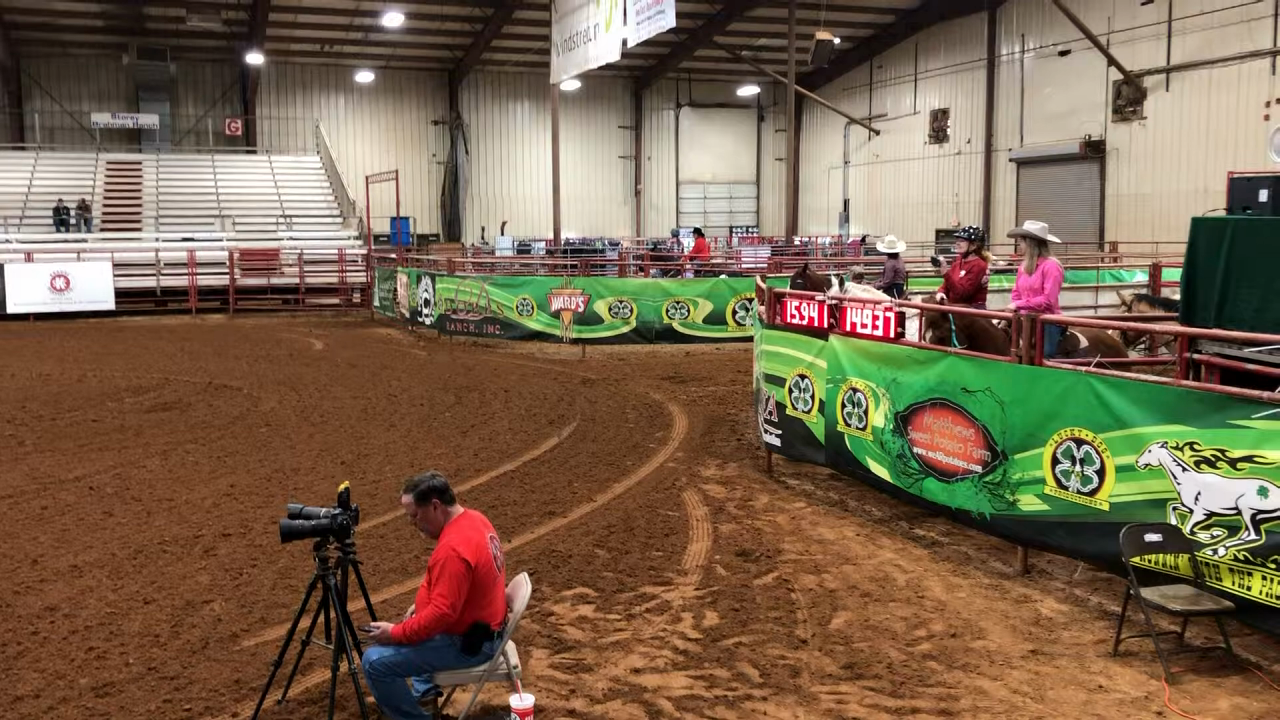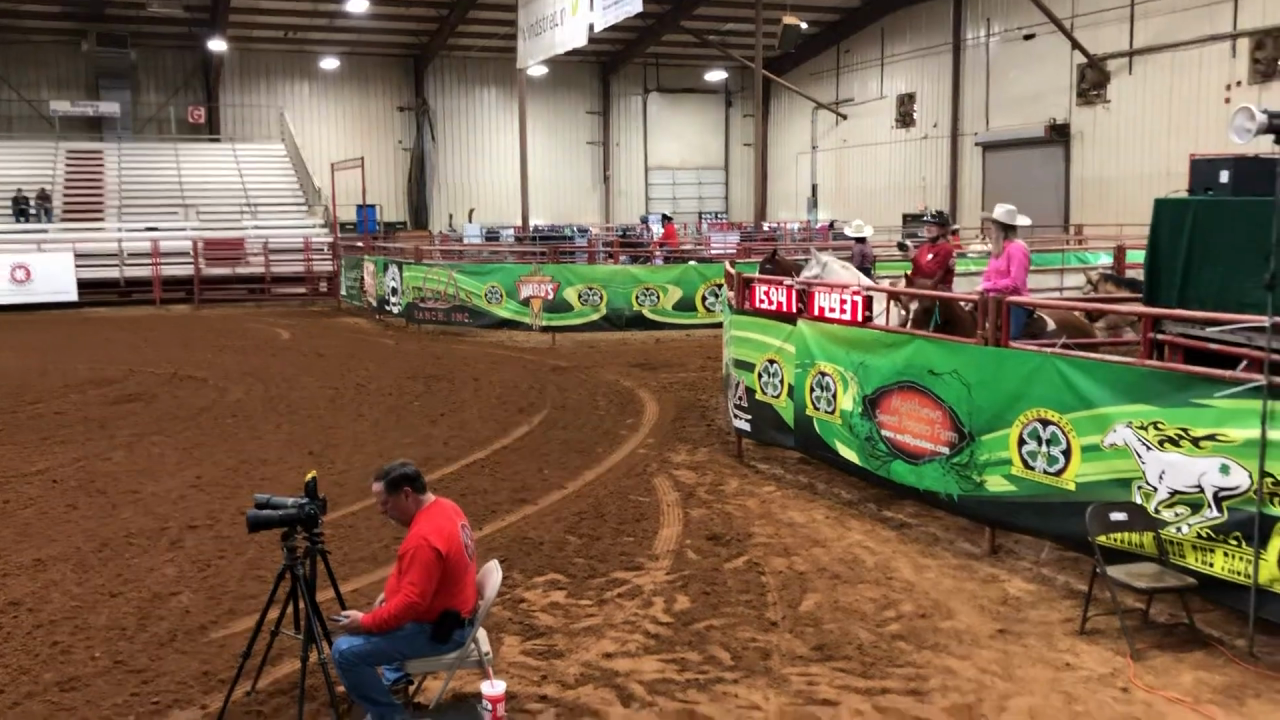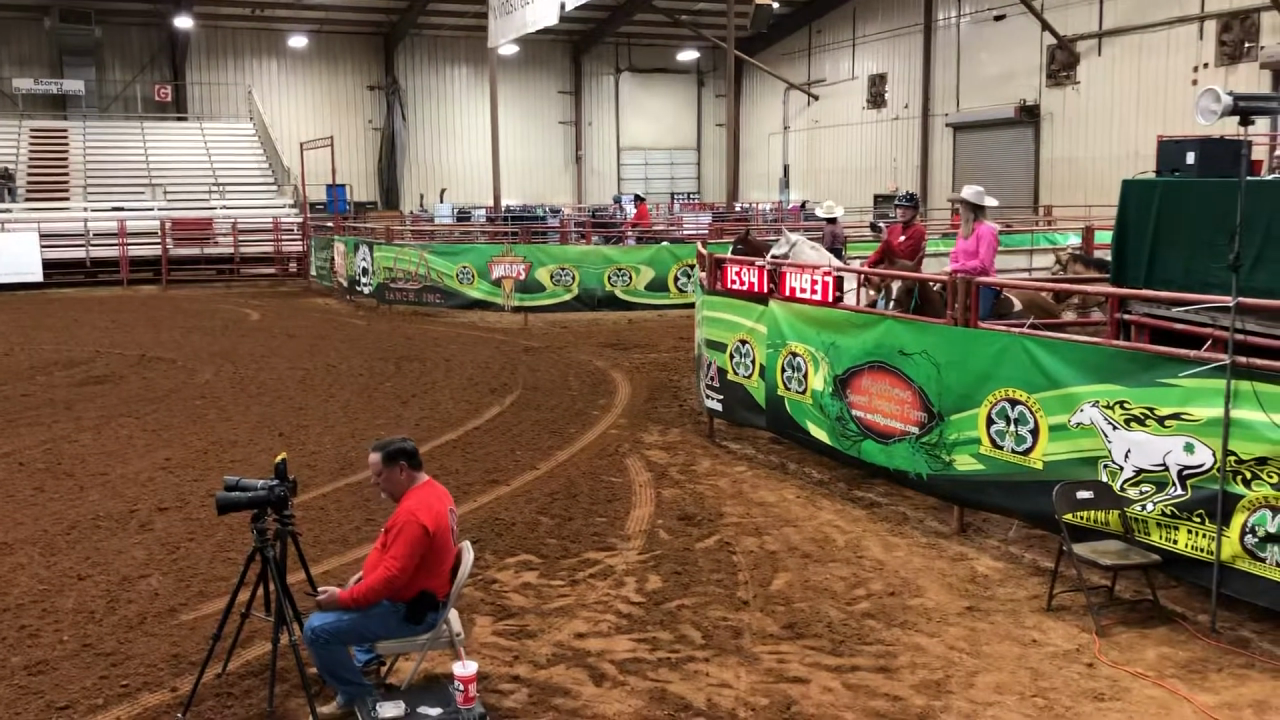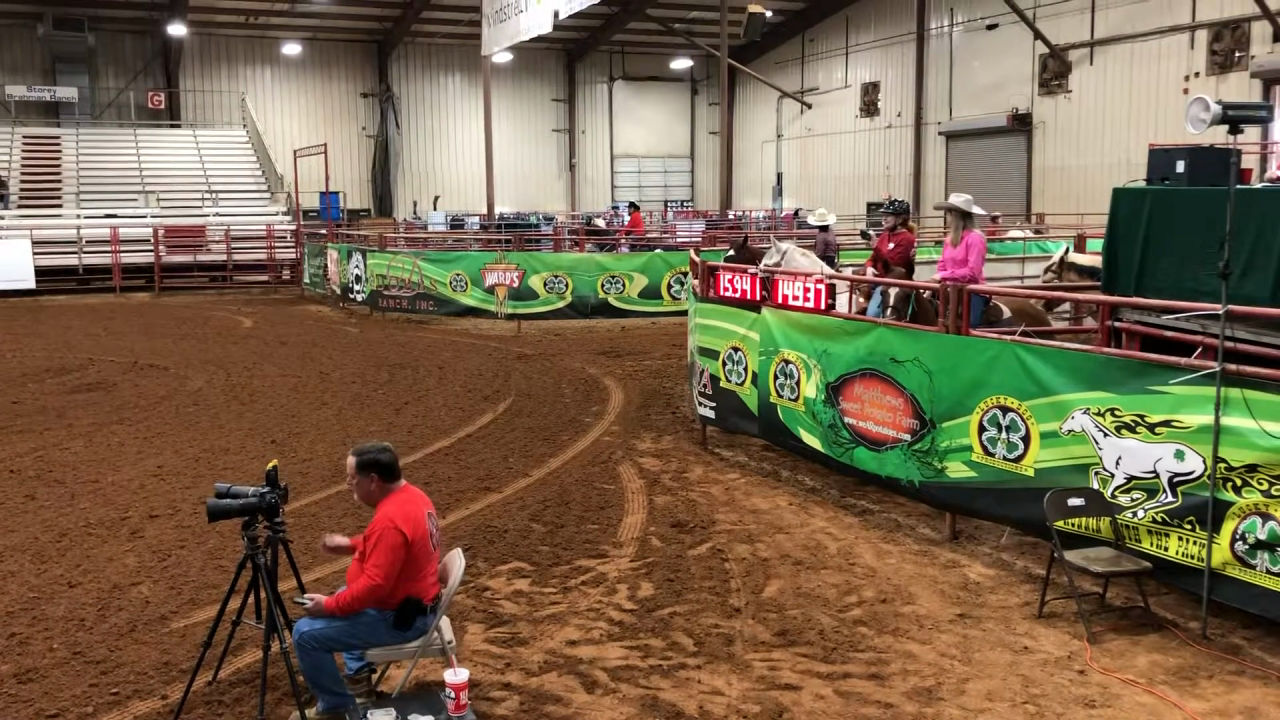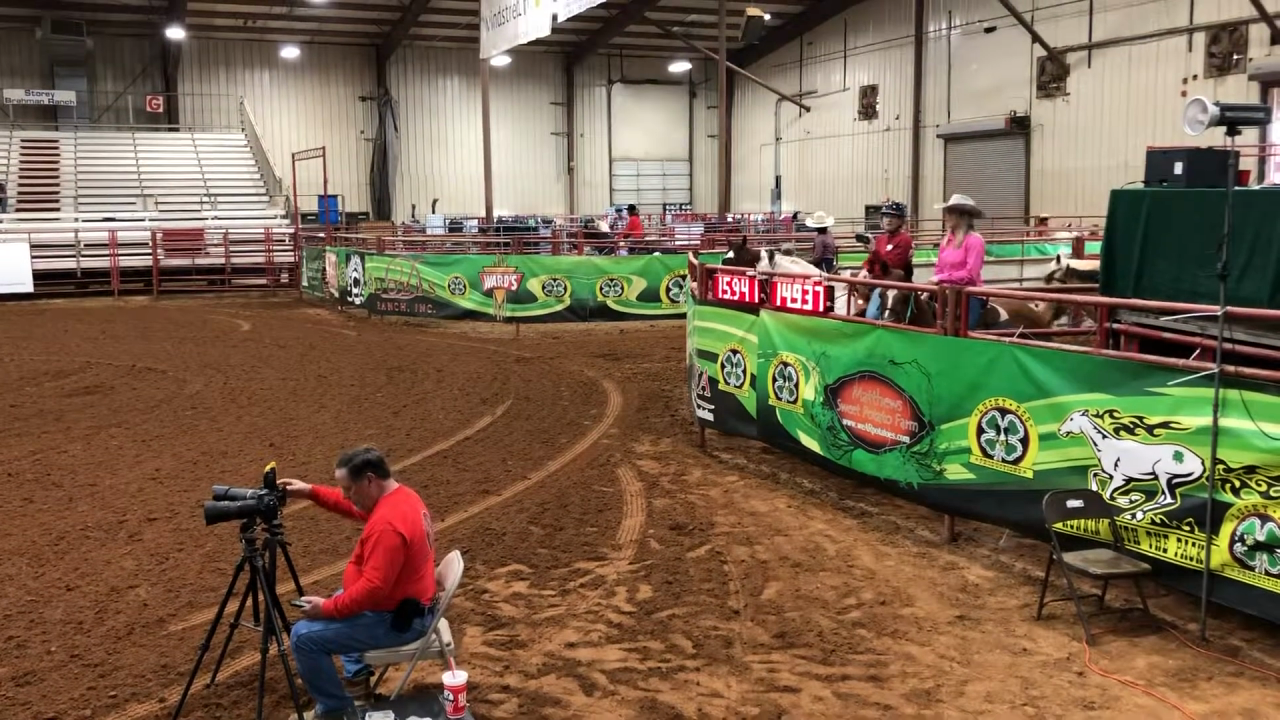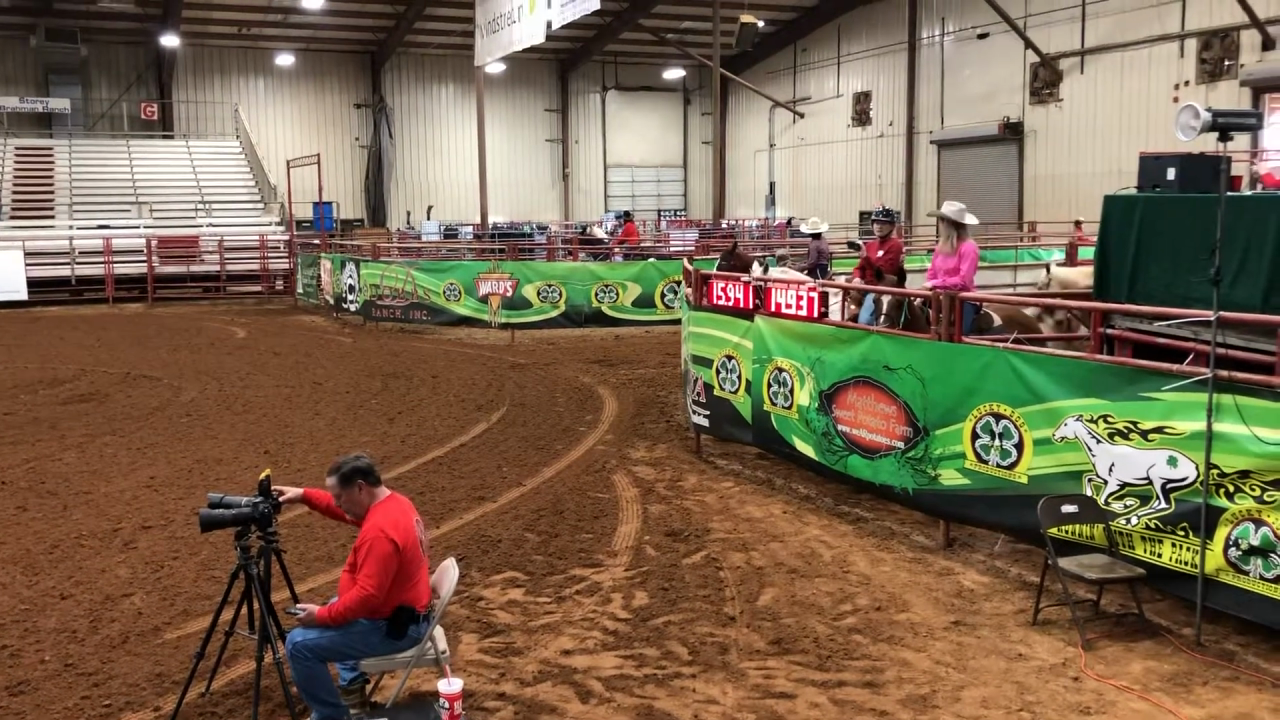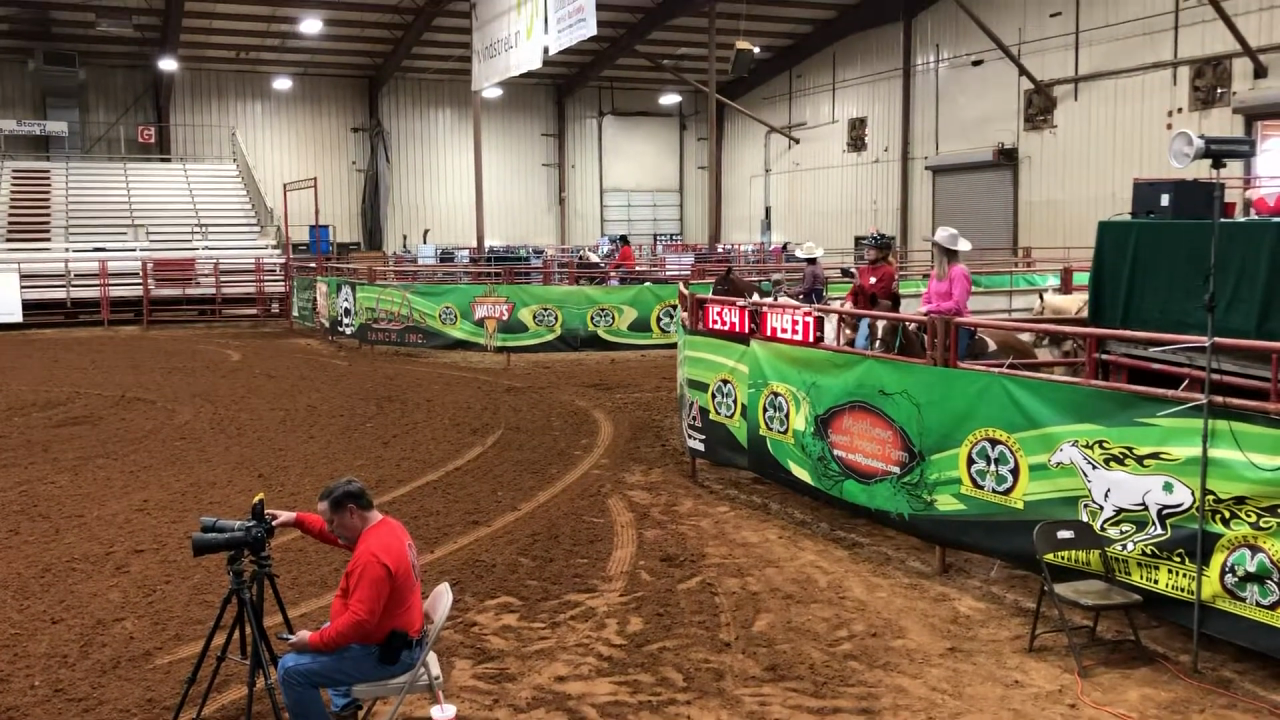
dt=0.7s
person 1, frame 1
left shoulder: (453, 548)
right shoulder: (475, 519)
left elbow: (442, 614)
left wrist: (395, 633)
right wrist: (422, 603)
left hip: (468, 642)
right hip: (480, 626)
left knee: (375, 661)
right knee: (413, 624)
right ankle: (424, 687)
person 1, frame 2
left shoulder: (424, 537)
right shoulder: (446, 508)
left elbow: (411, 602)
left wrist: (366, 622)
right wrist: (392, 592)
left hip: (438, 630)
right hip: (451, 615)
left knee: (345, 651)
right knee: (383, 611)
right ankle: (395, 677)
person 1, frame 3
left shoulder: (413, 513)
right shoulder: (434, 492)
left elbow: (391, 577)
left wrist: (342, 598)
right wrist: (368, 572)
left hip: (410, 611)
right hip: (423, 597)
left knee: (317, 628)
right knee: (357, 594)
left ankle: (358, 696)
right ankle: (366, 662)
person 1, frame 4
left shoulder: (390, 520)
right shoulder: (412, 495)
left elbow: (374, 586)
left wrist: (328, 606)
right wrist: (352, 545)
left hip: (399, 617)
right hip: (412, 603)
left knee: (305, 633)
right knee: (344, 597)
right ankle: (358, 674)
person 1, frame 5
left shoulder: (388, 523)
right shoulder: (402, 495)
left elbow: (373, 588)
right elbow: (354, 507)
left wrist: (327, 608)
right wrist: (311, 492)
left hip: (397, 619)
right hip: (407, 604)
left knee: (303, 636)
right knee: (341, 599)
right ankle: (357, 677)
person 1, frame 6
left shoulder: (380, 530)
right shoulder: (395, 502)
left elbow: (367, 596)
right elbow: (344, 509)
left wrist: (322, 615)
right wrist: (304, 495)
left hip: (393, 627)
right hip: (404, 612)
left knee: (299, 644)
right knee: (337, 608)
right ankle: (353, 685)
person 1, frame 7
left shoulder: (373, 555)
right shoulder: (388, 526)
left elbow: (359, 621)
right elbow: (335, 530)
left wrist: (313, 641)
right wrist: (297, 519)
left hip: (386, 653)
right hip: (396, 637)
left knee: (291, 669)
right knee: (330, 631)
